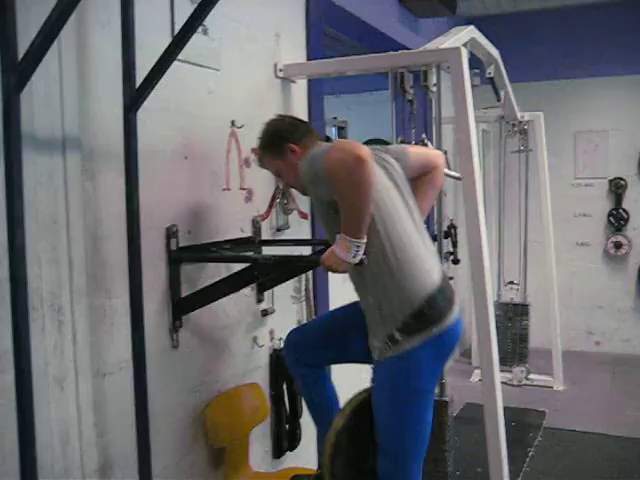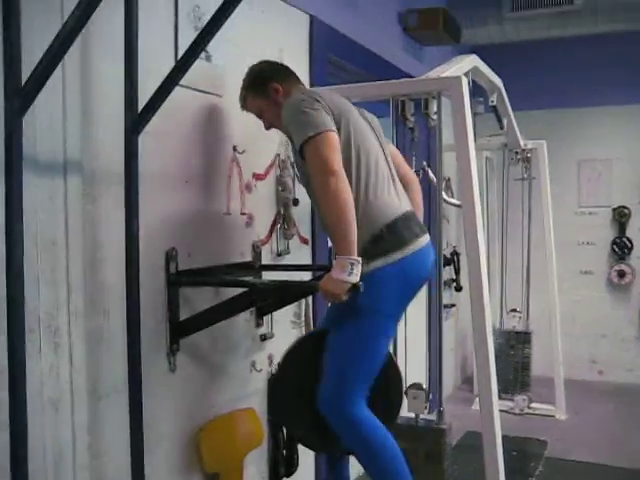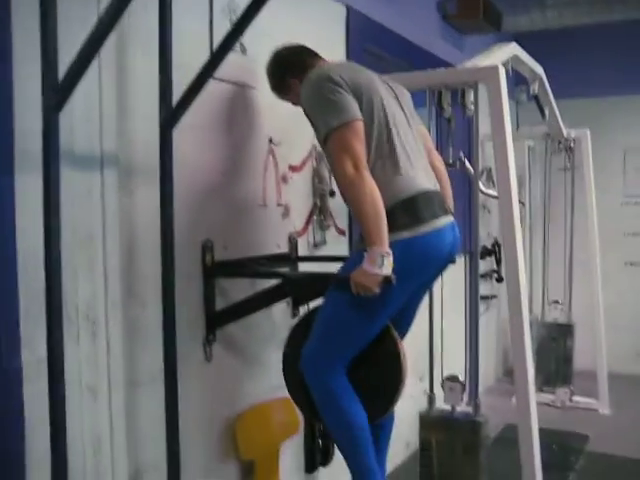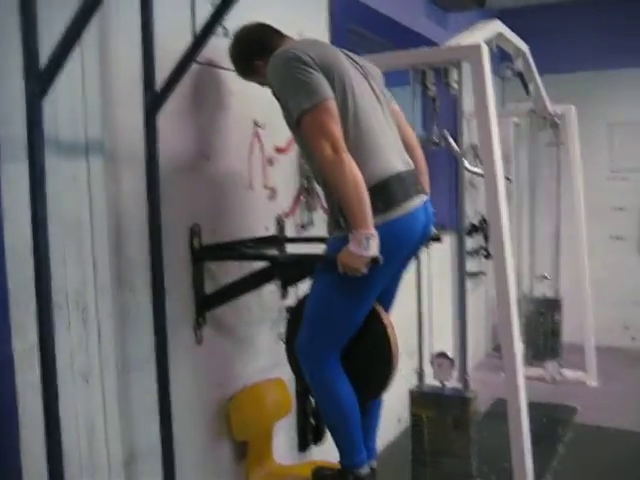
dt=0.5s
person 1, frame 1
left shoulder: (317, 161)
right shoulder: (381, 156)
left elbow: (356, 162)
right elbow: (436, 161)
left wrist: (350, 243)
right wrist: (407, 230)
left hip: (417, 329)
right knee: (300, 348)
person 1, frame 2
left shoulder: (302, 104)
right shoulder: (345, 110)
left elbow: (331, 176)
right elbow: (409, 179)
left wrist: (345, 264)
left hip: (386, 260)
right hip: (408, 249)
left knee: (341, 403)
right knee: (321, 366)
person 1, frame 3
left shoulder: (321, 83)
right shoulder: (383, 85)
left elbow: (354, 170)
right elbow: (435, 164)
left wrist: (376, 257)
left hip: (405, 237)
right hip: (439, 230)
left knee: (321, 363)
person 1, frame 4
left shoulder: (288, 62)
right shoulder: (351, 61)
left elbow: (332, 151)
right elbow: (408, 138)
left wrist: (361, 237)
left hip: (379, 222)
right hip: (412, 210)
left knee: (316, 351)
